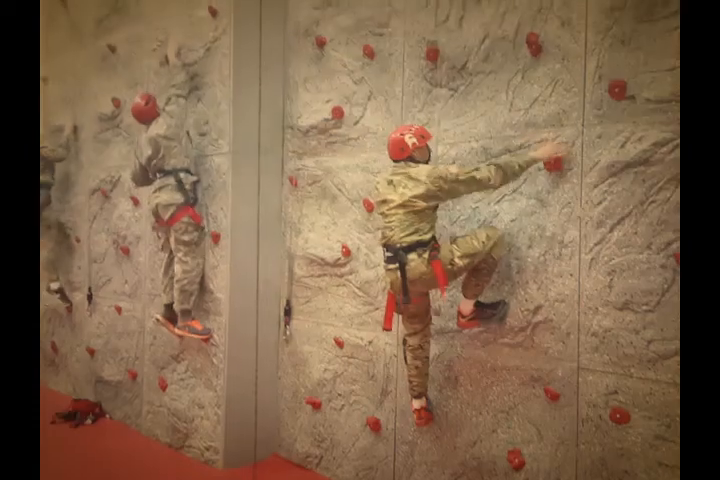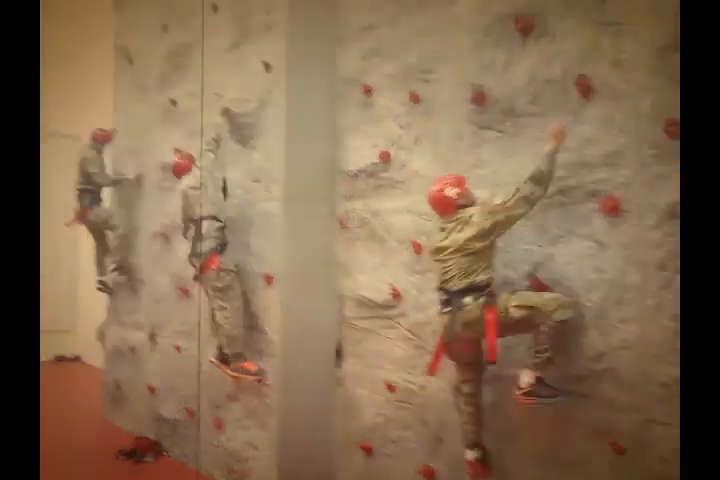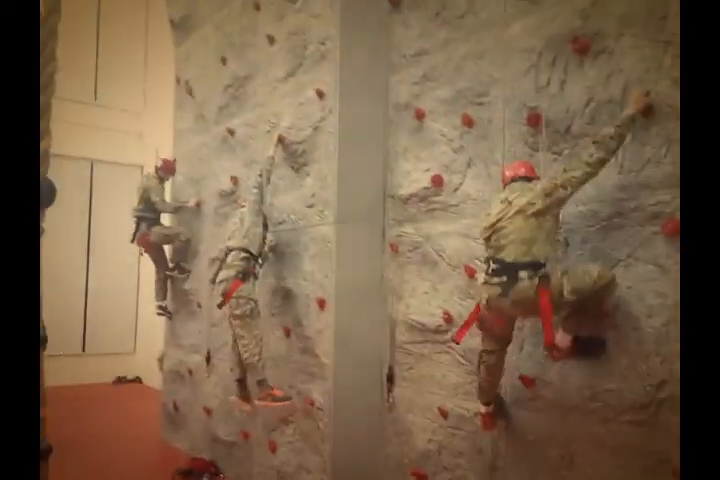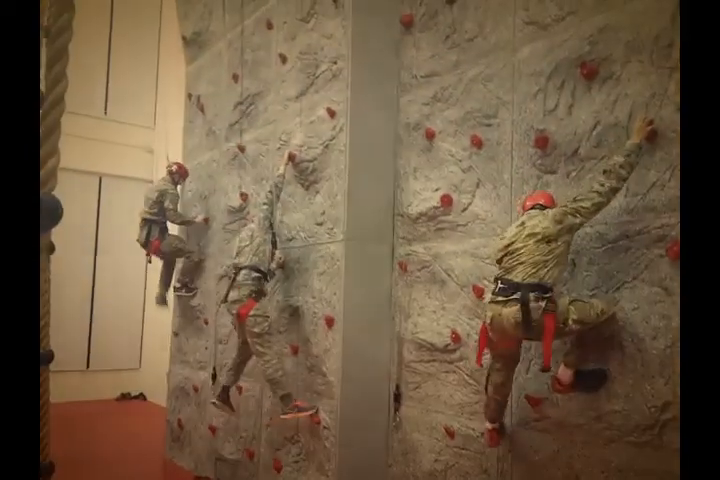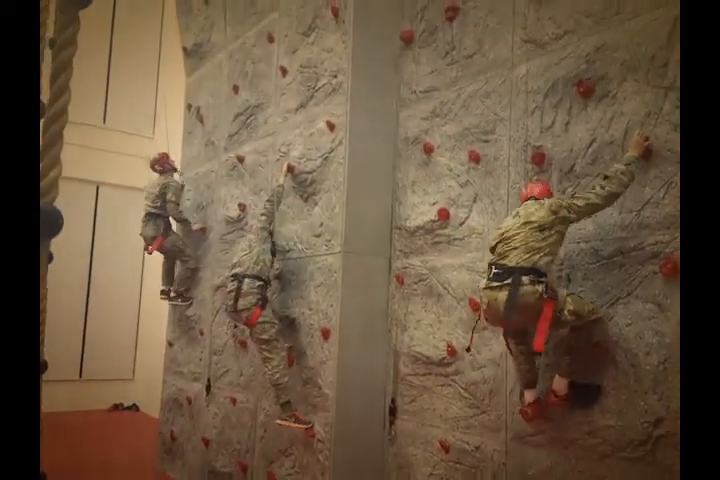
dt=0.4s
person 1, frame 1
left shoulder: (384, 184)
right shoulder: (430, 176)
right elbow: (488, 176)
right wrist: (534, 156)
left hip: (396, 272)
right hip: (425, 264)
left knee: (415, 335)
right knee: (493, 238)
left ankle: (419, 404)
right ankle: (469, 309)
person 1, frame 2
left shoulder: (442, 236)
right shoulder: (483, 217)
right elbow: (530, 193)
right wrist: (552, 148)
left hip: (453, 317)
right hip: (480, 310)
left knee: (468, 383)
right knee: (561, 307)
right ankle: (530, 380)
person 1, frame 3
left shoulder: (496, 210)
right shoulder: (545, 191)
right elbow: (594, 156)
right wrist: (631, 113)
left hip: (494, 292)
right hip: (528, 288)
left knee: (493, 347)
right knee: (603, 279)
left ankle: (487, 408)
right ankle: (564, 340)
person 1, frame 4
left shoulder: (511, 232)
right shoulder: (559, 218)
right elbow: (606, 185)
right wrist: (635, 142)
left hip: (498, 312)
right hip: (532, 313)
left knee: (502, 365)
right knee: (602, 313)
left ankle: (492, 426)
right ankle: (566, 374)
person 1, frame 5
left shoulder: (508, 222)
right shoulder: (553, 208)
right elbow: (606, 191)
right wrist: (633, 155)
left hip: (492, 298)
right hip: (525, 295)
left knee: (517, 329)
right knee: (590, 316)
left ankle: (529, 399)
right ankle: (560, 387)
person 2, frame 1
left shoulder: (146, 140)
right shoulder: (168, 122)
left elbow: (138, 177)
right elbow: (178, 92)
right wrist: (175, 59)
left hip: (160, 198)
right hip: (178, 197)
left knee: (174, 255)
right knee: (189, 256)
left ankle: (170, 310)
right ankle: (184, 318)
person 2, frame 2
left shoulder: (187, 185)
right shoulder: (200, 175)
left elbow: (186, 229)
right elbow: (211, 150)
left hip: (201, 248)
right hip: (210, 242)
left knee: (220, 302)
right knee: (228, 302)
left ankle: (223, 354)
right ankle: (236, 359)
person 2, frame 3
left shoulder: (248, 218)
right shoulder: (250, 209)
right elbow: (261, 183)
left wrist: (264, 248)
right wrist: (271, 154)
left hip: (233, 274)
right hip: (237, 275)
left knee: (242, 333)
right knee: (249, 332)
left ankle: (243, 388)
right ankle: (263, 389)
person 2, frame 4
left shoulder: (245, 237)
right shoulder: (258, 225)
right elbow: (270, 198)
left wrist: (274, 265)
right wrist: (282, 170)
left hip: (237, 293)
right hip: (248, 293)
left knee: (246, 347)
right knee: (266, 351)
left ankle: (223, 394)
right ankle: (288, 404)
person 2, frame 5
left shoulder: (247, 248)
right shoulder: (258, 235)
right elbow: (269, 209)
left wrist: (271, 264)
right wrist: (281, 181)
left hip: (234, 301)
right hip: (250, 299)
right knee: (274, 355)
right ankle: (287, 412)
person 3, frame 1
right shoulder: (42, 148)
right elbow: (60, 154)
right wrist: (67, 132)
left hip: (43, 195)
right hip: (42, 195)
right knee: (49, 244)
right ankle: (54, 285)
person 3, frame 2
left shoulder: (91, 155)
right shoulder: (91, 156)
left elbow: (100, 177)
right elbow: (102, 179)
right wrist: (126, 178)
left hip: (89, 202)
right hip: (89, 203)
left knee: (101, 241)
right knee: (116, 228)
left ankle: (102, 279)
right ankle: (114, 263)
person 3, frame 3
left shoulder: (149, 179)
right shoulder: (153, 184)
right elbow: (163, 206)
right wrist: (186, 204)
left hip: (146, 230)
right hip: (149, 229)
left knee: (161, 267)
right knee: (183, 234)
left ankle: (161, 304)
right ankle: (175, 266)
person 3, frame 4
left shoulder: (158, 185)
right shoulder: (170, 190)
right elbow: (172, 215)
right wrist: (194, 220)
left hip: (146, 233)
right hip: (156, 233)
left knee: (170, 259)
right knee: (192, 255)
left ankle: (161, 295)
right ankle: (181, 285)
person 3, frame 5
left shoulder: (155, 183)
right shoulder: (172, 183)
right elbow: (173, 209)
right wrist: (189, 226)
left hip: (147, 227)
right hip: (159, 227)
left knee: (170, 255)
right knee: (189, 260)
left ankle: (166, 289)
right ankle: (177, 294)
